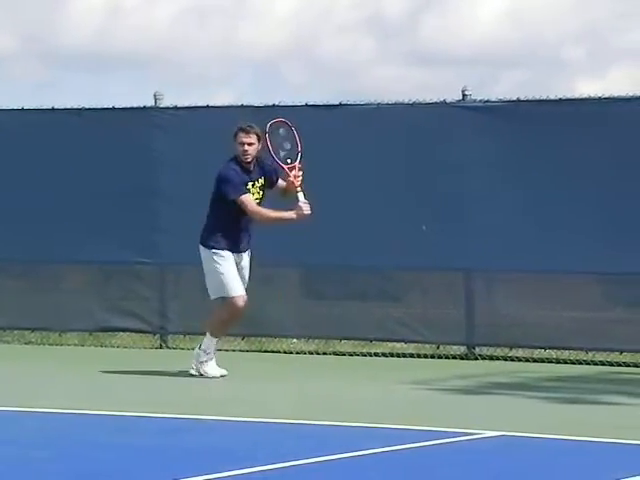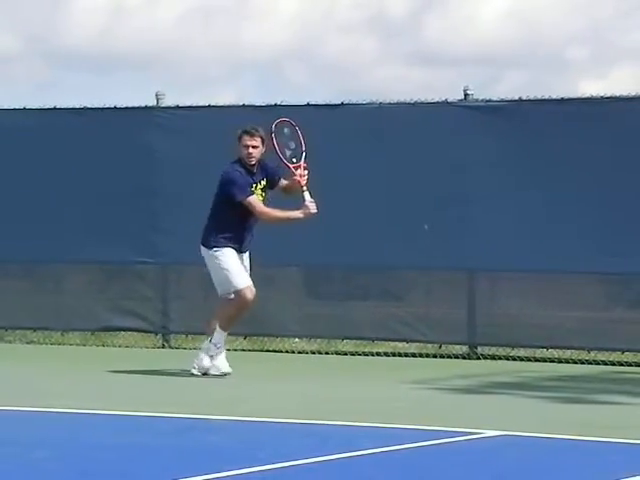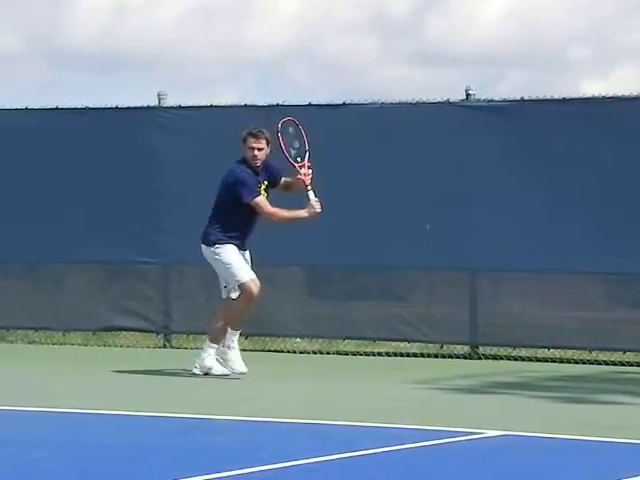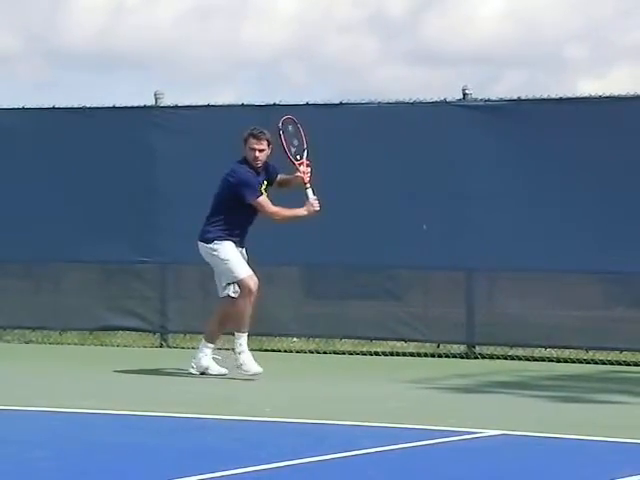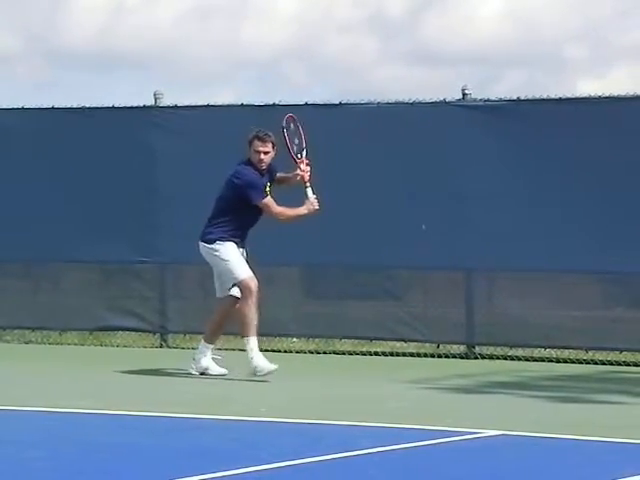
dt=0.2s
person 1, frame 1
left shoulder: (263, 167)
right shoulder: (229, 173)
left elbow: (284, 189)
right elbow: (254, 212)
left wrist: (294, 183)
right wrist: (293, 215)
left hip: (241, 248)
right hip: (217, 247)
left knee: (233, 305)
right knee: (237, 302)
left ankle: (203, 358)
right ankle: (205, 351)
person 1, frame 2
left shoulder: (264, 169)
right shoulder: (234, 175)
left elbow: (285, 187)
right elbow: (262, 213)
left wrist: (298, 182)
right wrist: (300, 213)
left hip: (240, 247)
right hip: (218, 245)
left knee: (232, 302)
right knee: (246, 294)
left ankle: (204, 358)
right ankle: (216, 345)
person 1, frame 3
left shoulder: (266, 168)
right shoulder: (240, 175)
left elbow: (285, 185)
right elbow: (270, 213)
left wrist: (300, 181)
right wrist: (305, 212)
left hip: (238, 244)
right hip: (219, 243)
left knee: (233, 302)
right knee: (251, 288)
left ankle: (206, 358)
right ankle: (230, 347)
person 1, frame 4
left shoulder: (264, 168)
right shoulder: (242, 175)
left elbow: (280, 181)
right elbow: (272, 212)
left wrist: (297, 178)
right wrist: (305, 210)
left hip: (233, 242)
right hip: (216, 241)
left knee: (232, 301)
right knee: (249, 285)
left ankle: (202, 358)
right ankle: (242, 352)
person 1, frame 5
left shoulder: (264, 169)
right shoulder: (247, 176)
left elbow: (276, 179)
right elbow: (277, 213)
left wrist: (294, 176)
right wrist: (306, 209)
left hip: (231, 243)
right hip: (217, 242)
left knee: (231, 302)
right knee: (250, 286)
left ankle: (201, 358)
right ankle: (255, 357)
